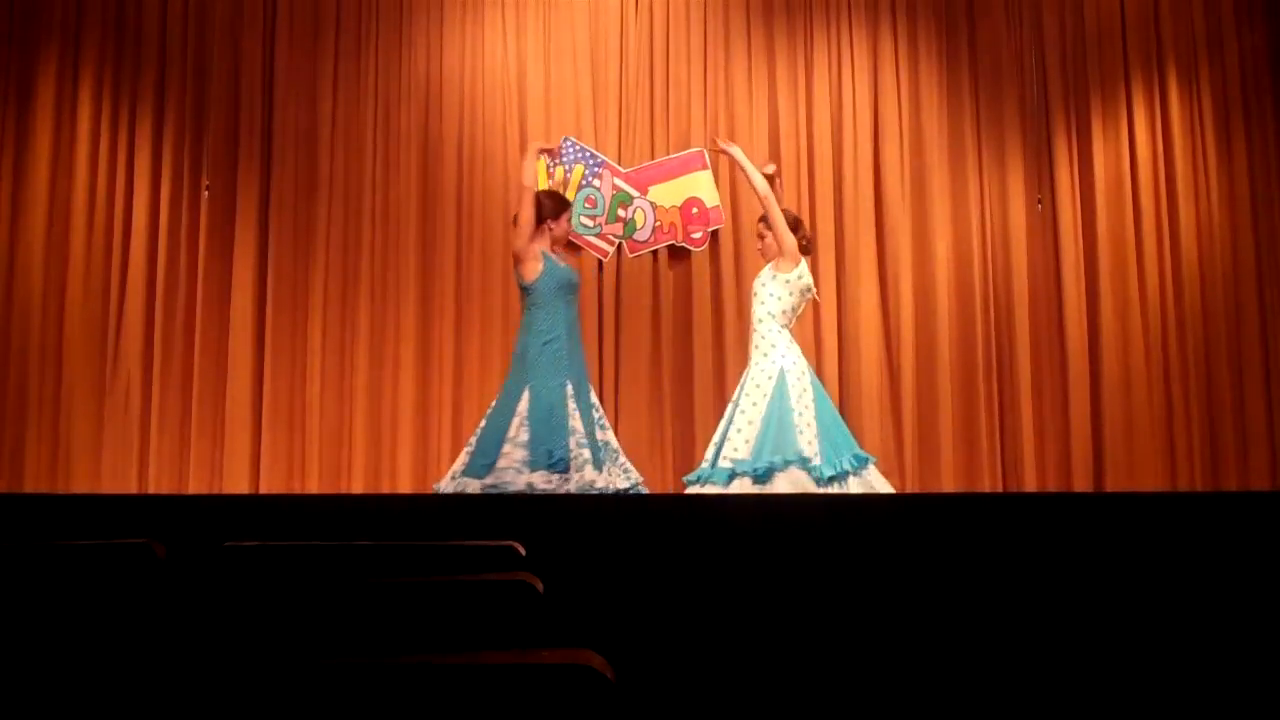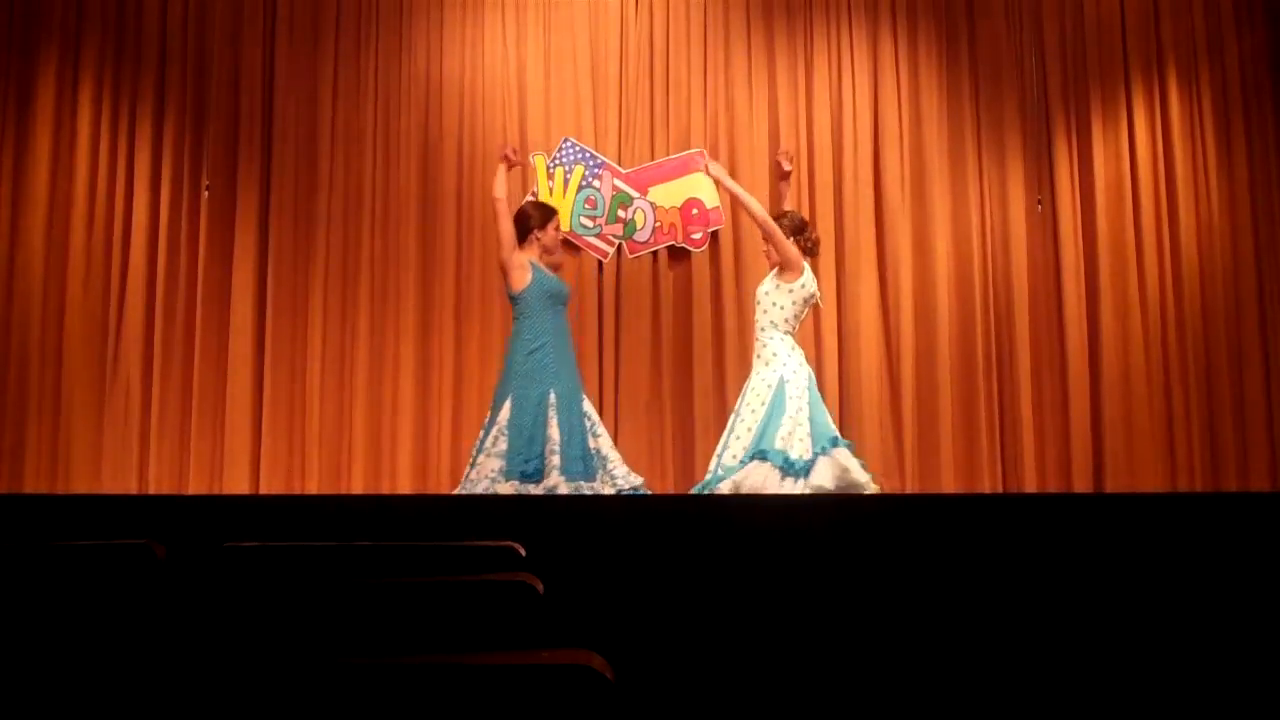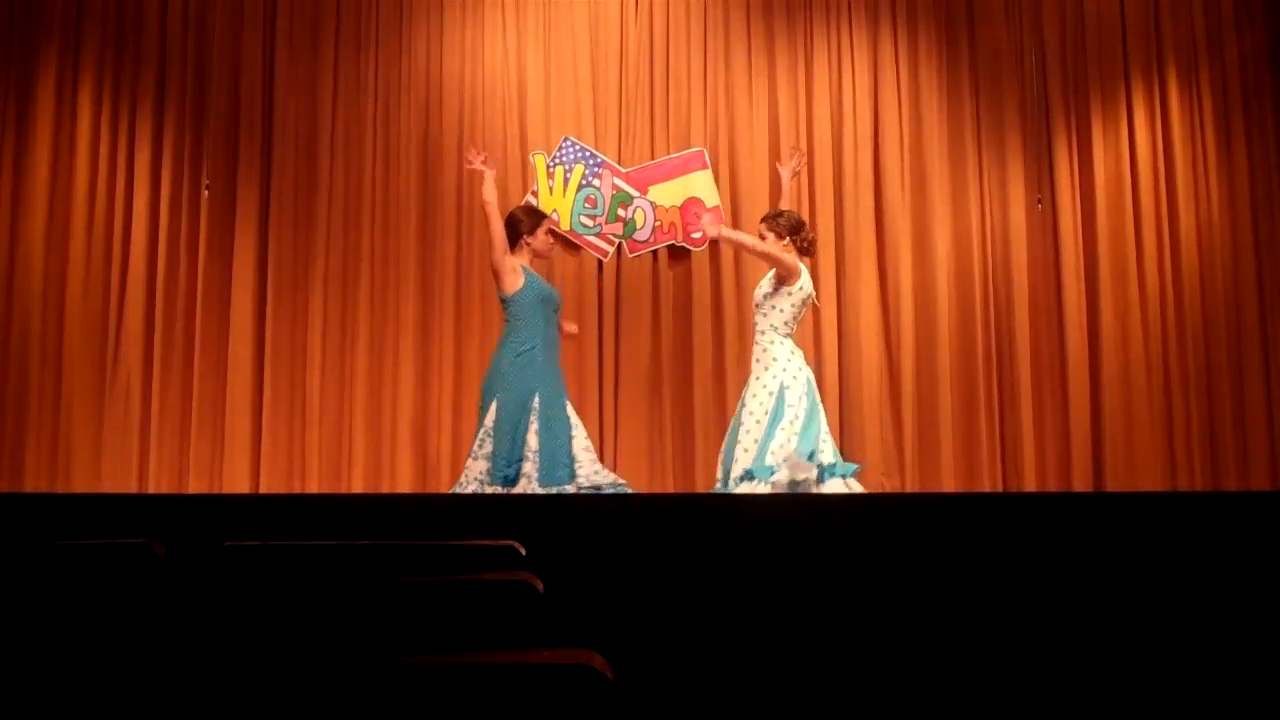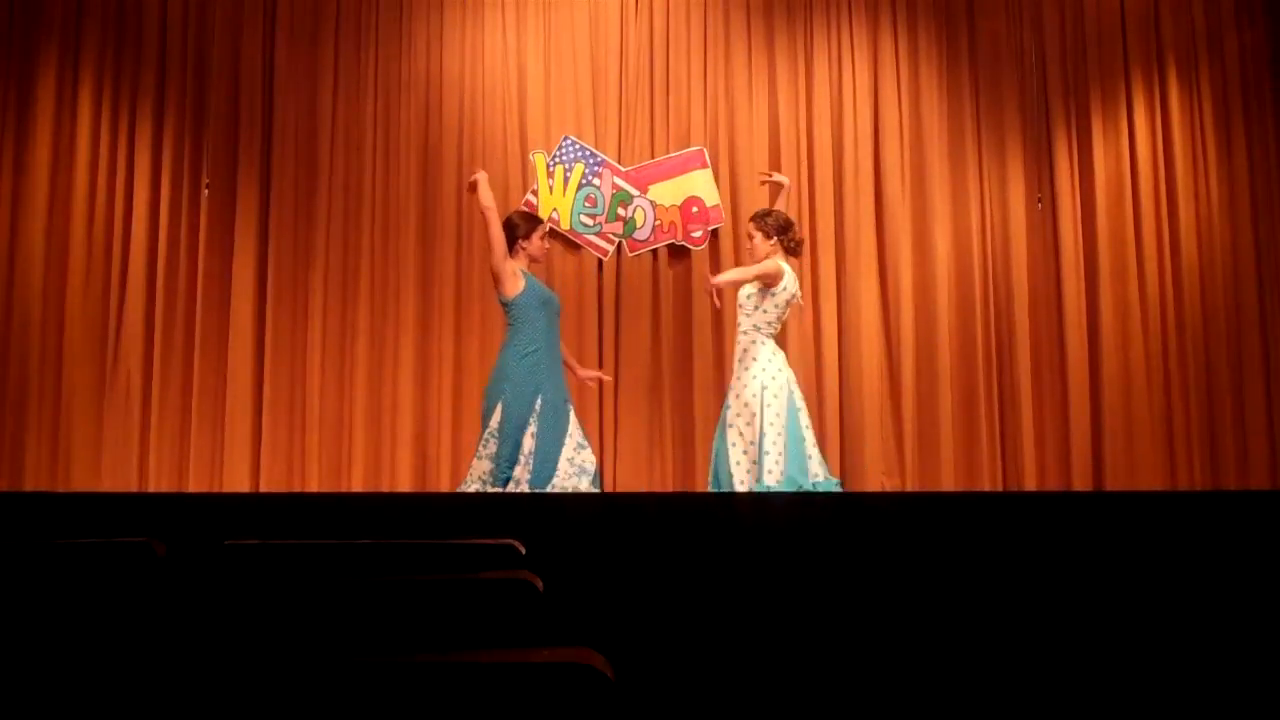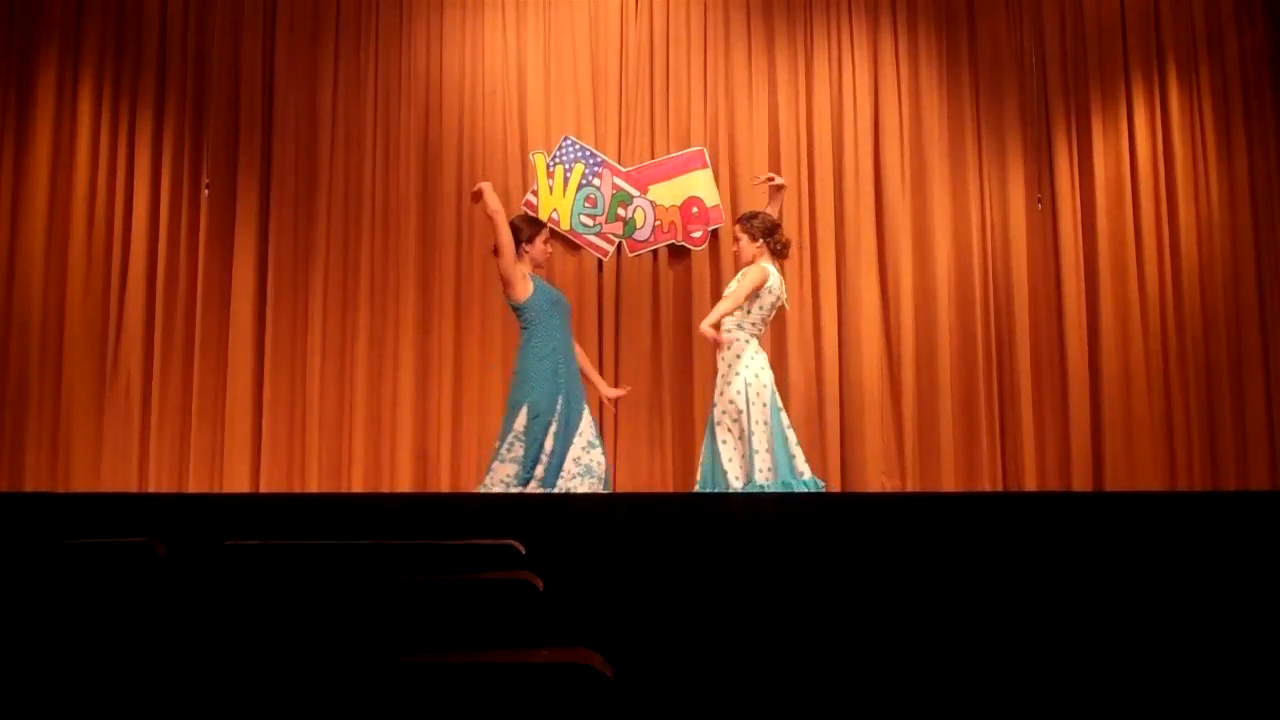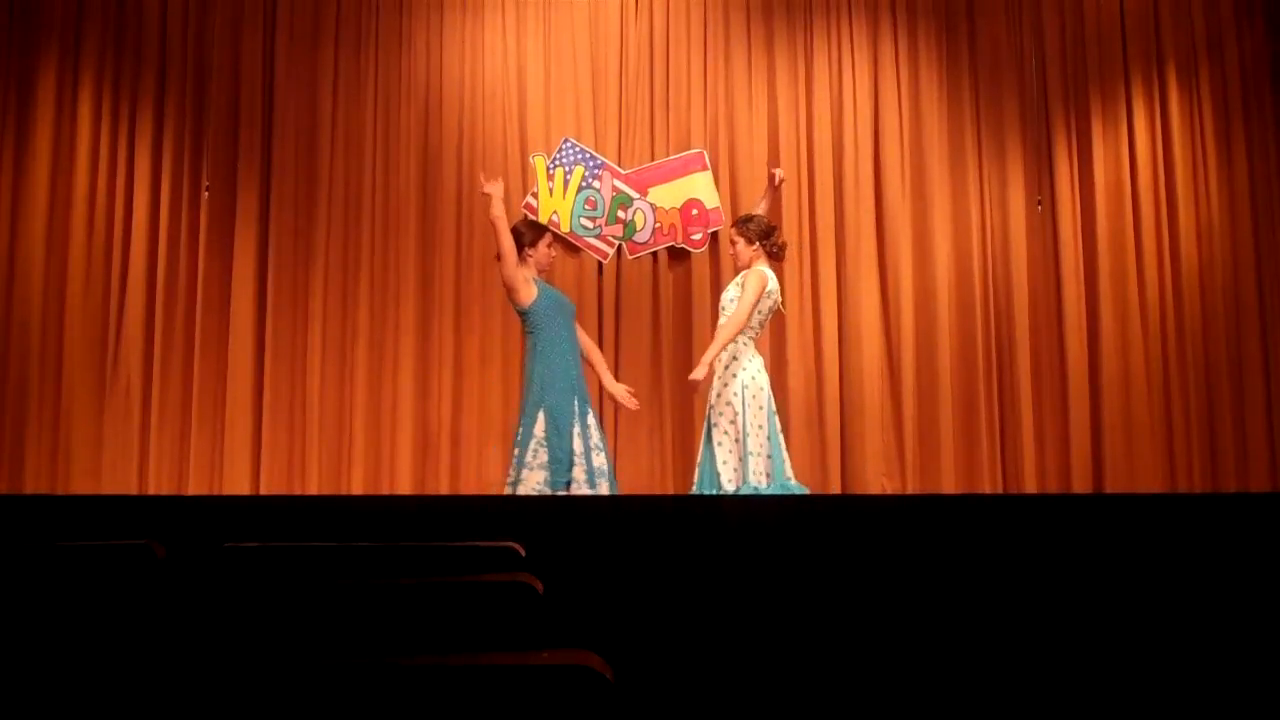
dt=0.2s
person 1, frame 1
left shoulder: (790, 260)
right shoulder: (787, 268)
left elbow: (767, 200)
right elbow: (772, 212)
left wrist: (737, 154)
right wrist: (766, 179)
left hip: (777, 364)
right hip: (771, 364)
left knee: (769, 447)
right knee: (764, 449)
person 1, frame 2
left shoulder: (794, 267)
right shoulder: (794, 271)
left elbow: (764, 219)
right elbow: (784, 224)
left wrist: (723, 178)
right wrist: (784, 182)
left hip: (780, 369)
right hip: (774, 369)
left knee: (766, 450)
person 1, frame 3
left shoulder: (791, 268)
right shoulder: (788, 270)
left elbow: (759, 249)
right elbow: (783, 223)
left wrist: (722, 233)
right wrist: (785, 182)
left hip: (780, 372)
right hip: (773, 370)
left knee: (771, 455)
right knee: (760, 455)
person 1, frame 4
left shoulder: (775, 269)
right shoulder: (779, 271)
left elbow: (751, 270)
right elbow: (776, 222)
left wrist: (723, 279)
right wrist: (784, 189)
left hip: (760, 370)
right hip: (759, 369)
left knee: (765, 461)
right knee: (755, 460)
person 1, frame 5
left shoulder: (759, 271)
right shoulder: (767, 271)
left elbow: (737, 296)
right elbow: (765, 225)
left wrist: (710, 320)
right wrist: (777, 193)
left hip: (743, 371)
right hip: (744, 368)
left knee: (753, 460)
right knee: (745, 460)
person 1, frame 6
left shoulder: (757, 276)
right shoulder: (760, 274)
left elbow: (737, 321)
right elbow: (755, 227)
left wrist: (706, 360)
right wrist: (769, 192)
left hip: (738, 374)
right hip: (740, 372)
left knee: (745, 463)
right knee: (741, 462)
person 2, frame 1
left shoulder: (552, 257)
right shoulder: (527, 254)
right elbow: (527, 195)
right wrist: (533, 153)
left hip: (565, 368)
right hip: (541, 366)
left knee: (570, 453)
right knee: (528, 452)
person 2, frame 2
left shoulder: (542, 269)
right shoulder: (515, 264)
right elbow: (499, 200)
right wrist: (504, 168)
left hip: (557, 379)
right hip: (529, 377)
left knee: (560, 460)
right knee: (523, 459)
person 2, frame 3
left shoulder: (533, 278)
right shoulder: (507, 268)
right elbow: (489, 205)
left wrist: (560, 326)
right wrist: (488, 173)
left hip: (543, 384)
right hip: (516, 381)
left knee: (550, 463)
right knee: (510, 463)
person 2, frame 4
left shoulder: (533, 284)
right shoulder: (506, 274)
right elbow: (489, 210)
left wrist: (577, 369)
right wrist: (482, 182)
left hip: (546, 388)
right hip: (518, 384)
left knee: (567, 467)
right knee: (511, 465)
person 2, frame 5
left shoulder: (542, 289)
right shoulder: (516, 278)
left elbow: (566, 341)
right elbow: (496, 215)
left wrist: (601, 385)
right wrist: (487, 191)
left hip: (564, 390)
right hip: (537, 386)
left knee: (578, 470)
right knee: (528, 467)
person 2, frame 6
left shoulder: (547, 292)
right shoulder: (518, 282)
left elbow: (580, 339)
right elbow: (499, 222)
left wrist: (610, 383)
right wrist: (495, 195)
left hip: (571, 392)
right hip: (548, 391)
left knee: (580, 472)
right knee: (546, 474)
